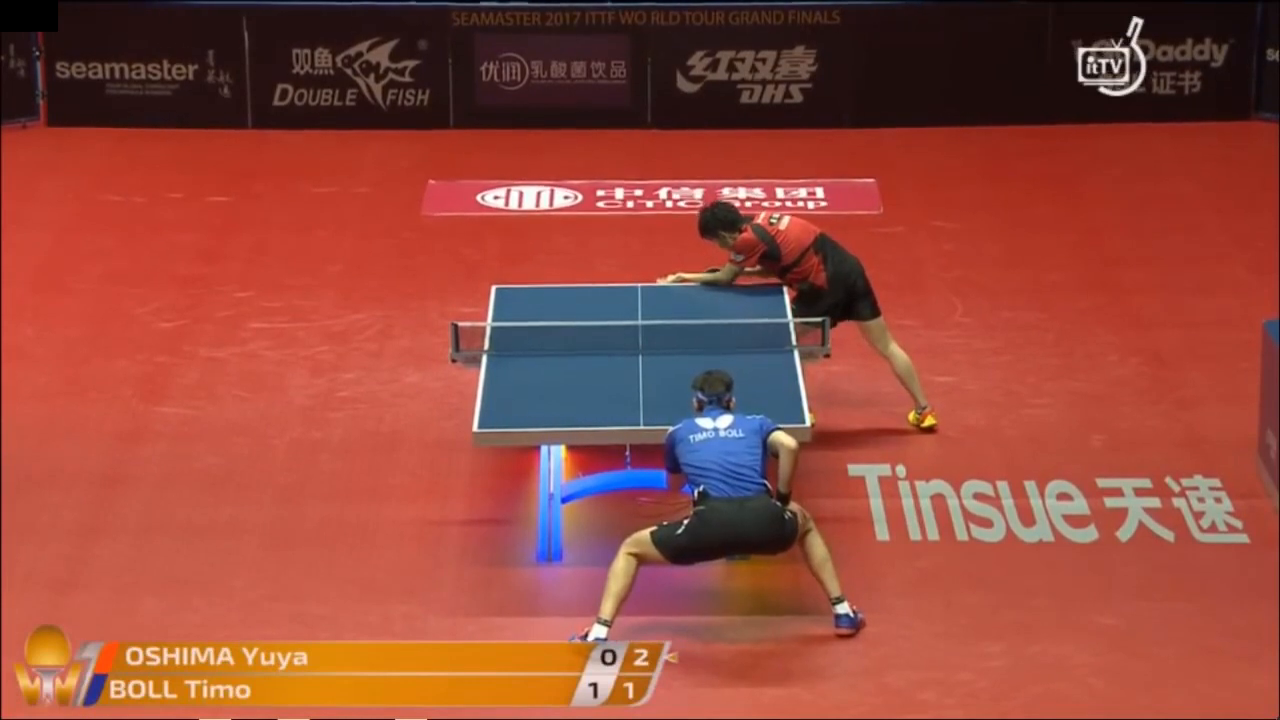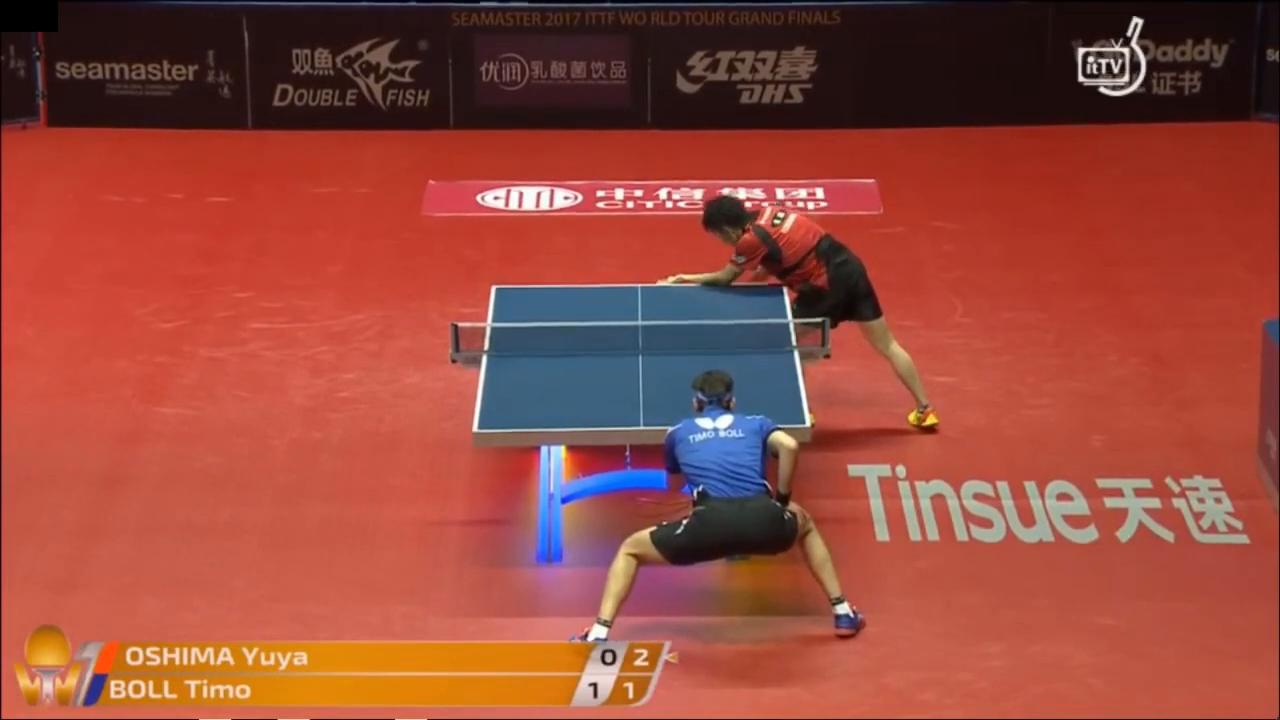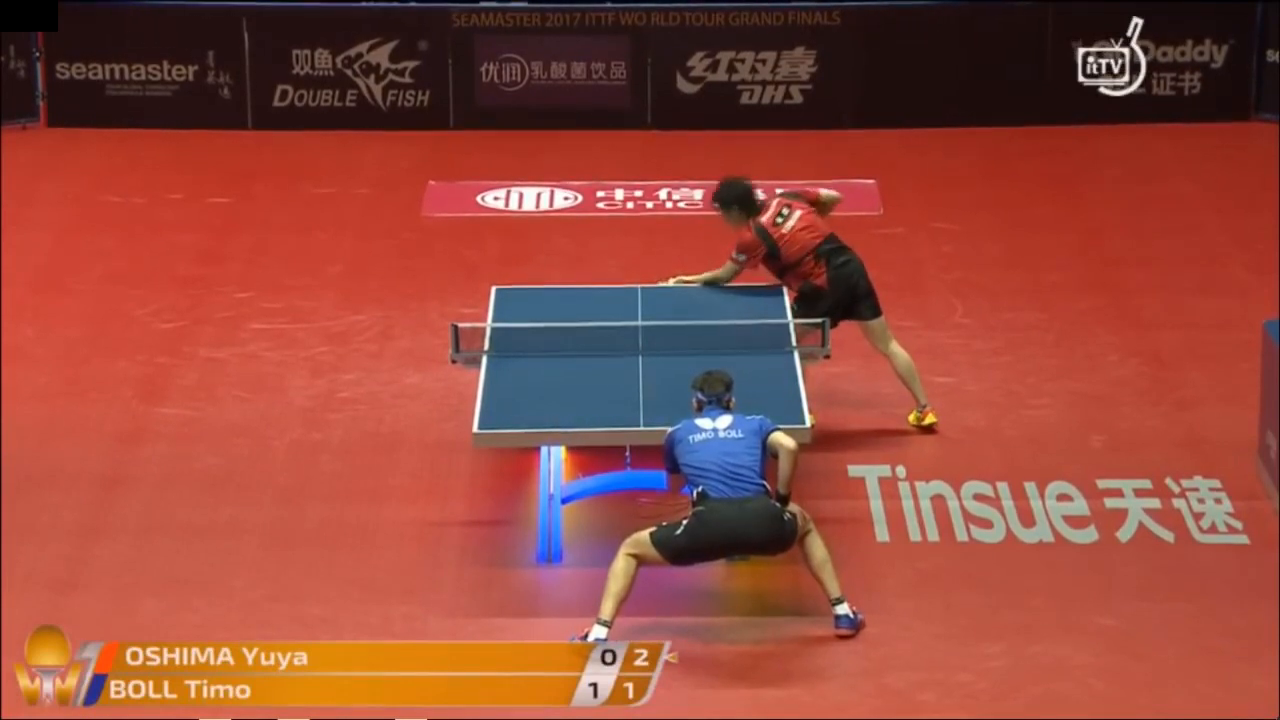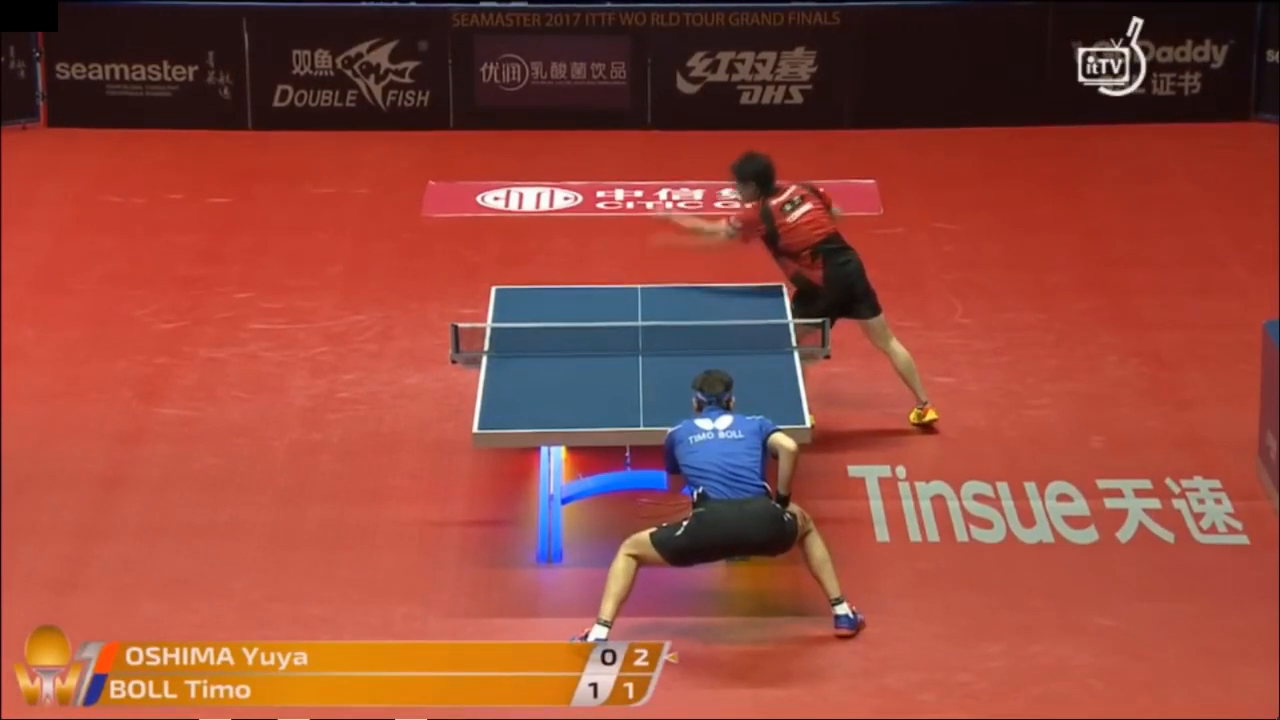
dt=0.2s
person 1, frame 1
left shoulder: (679, 433)
right shoulder: (756, 423)
right elbow: (789, 446)
right wrist: (783, 499)
left hip: (710, 524)
right hip: (763, 521)
left knee: (630, 549)
right knee: (804, 524)
left ankle: (598, 635)
right ankle: (843, 613)
person 1, frame 2
left shoulder: (679, 433)
right shoulder: (756, 423)
right elbow: (789, 446)
right wrist: (783, 499)
left hip: (710, 524)
right hip: (763, 521)
left knee: (630, 549)
right knee: (804, 524)
left ankle: (599, 635)
right ankle: (843, 614)
person 1, frame 3
left shoulder: (678, 433)
right shoulder: (755, 423)
right elbow: (788, 446)
right wrist: (782, 499)
left hip: (710, 525)
right hip: (762, 522)
left knee: (629, 549)
right knee: (804, 524)
left ankle: (598, 635)
right ankle: (843, 614)
person 1, frame 4
left shoulder: (678, 434)
right shoulder: (756, 424)
right elbow: (789, 447)
right wrist: (782, 500)
left hip: (709, 527)
right hip: (763, 523)
left knee: (630, 550)
right knee: (805, 525)
left ankle: (599, 635)
right ankle: (843, 614)
person 2, frame 1
left shoulder: (748, 239)
right shoulder: (764, 218)
left elbow: (725, 278)
left wrist: (682, 277)
right wrist: (752, 270)
left hip: (826, 285)
right hip: (850, 267)
right knee: (886, 346)
right ankle: (923, 410)
person 2, frame 2
left shoulder: (751, 240)
right shoulder: (773, 209)
left elbow: (724, 277)
left wrist: (683, 278)
left hip: (826, 287)
right hip: (851, 268)
right knee: (887, 345)
right ankle: (924, 409)
person 2, frame 3
left shoulder: (753, 236)
right shoulder: (788, 198)
left elbow: (725, 276)
right elbow: (834, 198)
left wrist: (683, 280)
left hip: (824, 287)
right hip: (852, 268)
right knee: (887, 344)
right ankle: (923, 409)
person 2, frame 4
left shoulder: (758, 215)
right shoulder: (804, 190)
left elbow: (719, 234)
right elbow: (835, 214)
left wrist: (681, 220)
left hip: (821, 285)
right hip: (850, 267)
right knee: (887, 342)
right ankle: (924, 406)
